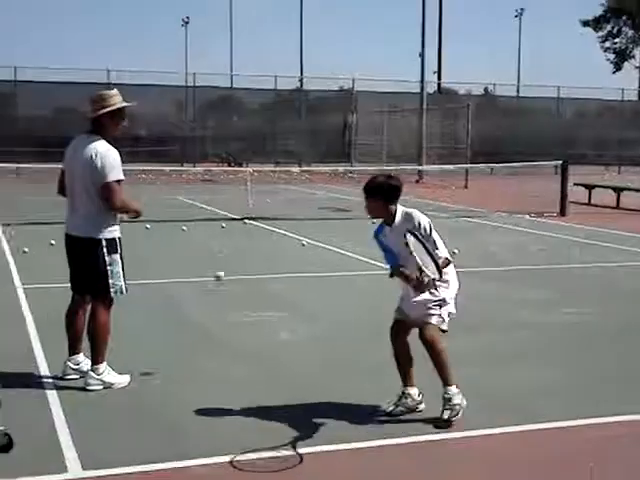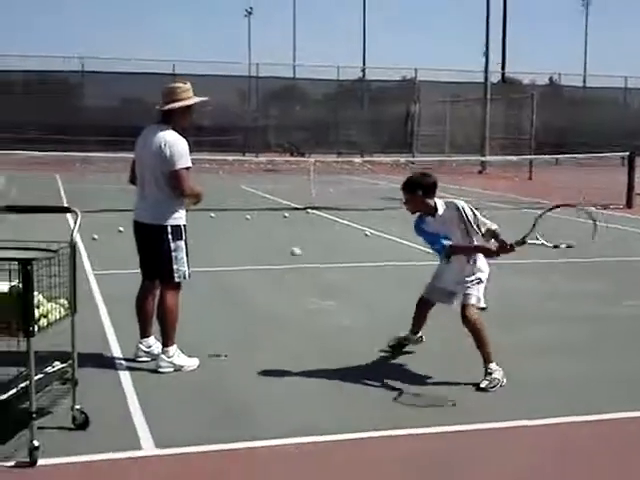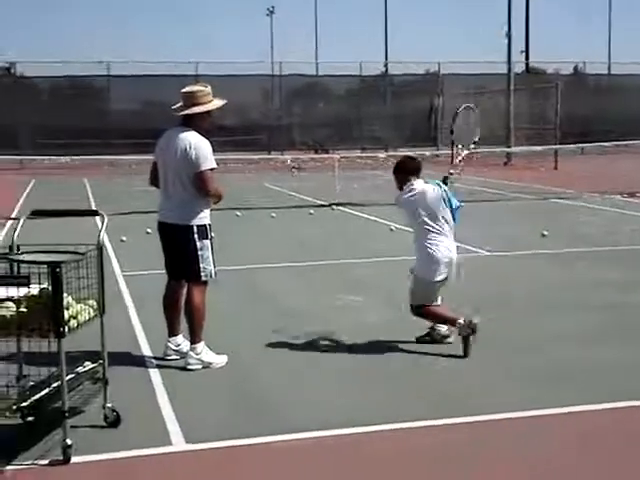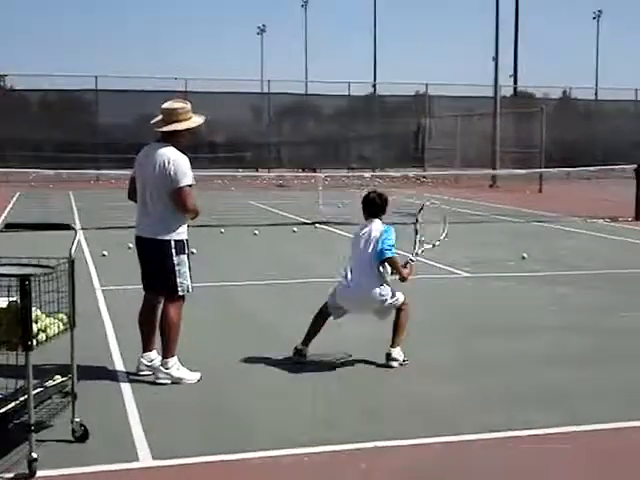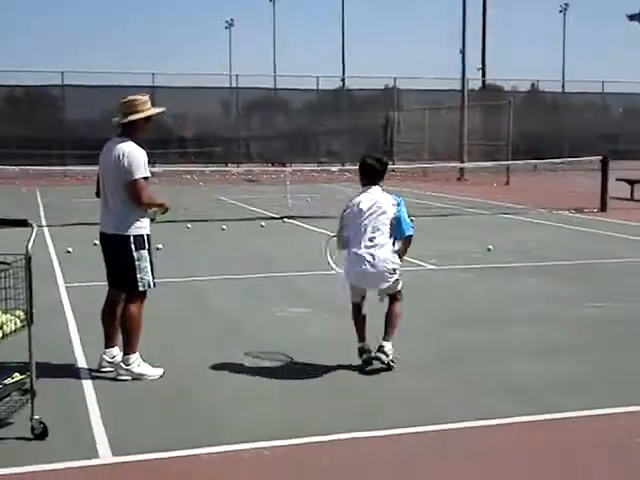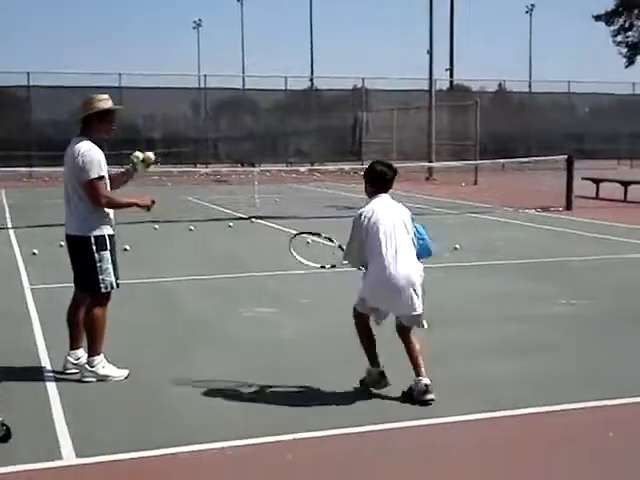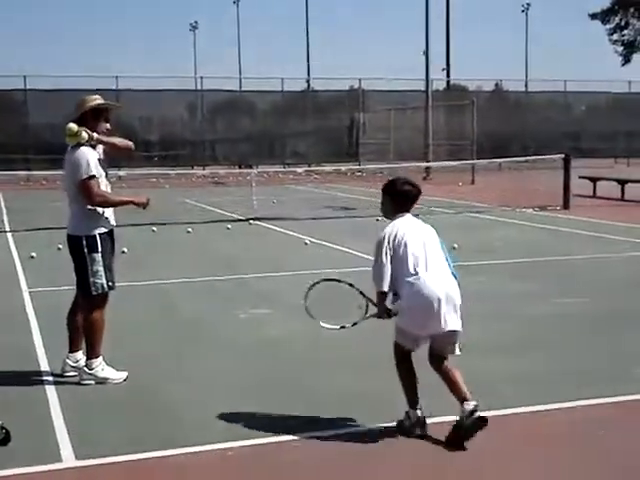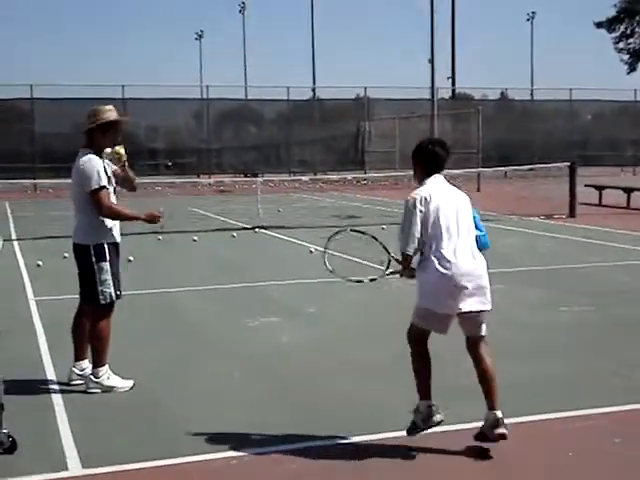
dt=0.4s
person 1, frame 1
left shoulder: (74, 145)
right shoulder: (106, 153)
left elbow: (63, 188)
right elbow: (115, 202)
right wrist: (134, 208)
left hip: (74, 233)
right hip: (99, 237)
left knee: (80, 298)
right knee: (102, 302)
left ankle: (74, 360)
right ankle: (97, 371)
person 1, frame 2
left shoulder: (146, 135)
right shoulder: (175, 141)
left elbow: (134, 177)
right elbow: (183, 188)
right wrist: (198, 193)
left hip: (143, 220)
right hip: (166, 224)
left knee: (150, 283)
right knee: (170, 287)
left ankle: (146, 343)
right ankle: (168, 353)
person 1, frame 3
left shoulder: (165, 138)
right shoulder: (198, 143)
left elbow: (154, 179)
right elbow: (209, 188)
right wrist: (219, 194)
left hip: (167, 220)
right hip: (191, 223)
left knee: (176, 282)
right knee: (197, 284)
left ankle: (174, 341)
right ankle: (196, 350)
person 1, frame 4
left shoulder: (144, 153)
right shoulder: (177, 159)
left elbow: (133, 194)
right elbow: (186, 204)
right wrist: (195, 210)
left hip: (145, 235)
right hip: (168, 239)
left knee: (152, 297)
right knee: (174, 300)
left ankle: (148, 357)
right ankle: (168, 365)
person 1, frame 5
left shoulder: (109, 148)
right shoulder: (134, 152)
right elbow: (141, 197)
right wrist: (160, 203)
left hip: (110, 231)
right hip: (130, 234)
left knee: (116, 293)
right knee: (135, 296)
left ankle: (110, 354)
right ankle: (130, 361)
person 1, frame 6
left shoulder: (81, 147)
right shoulder: (89, 152)
left elbow: (106, 183)
right elbow: (101, 198)
left wrist: (130, 172)
right wrist: (137, 202)
left hip: (78, 232)
right hip: (93, 234)
left knee: (82, 295)
right knee: (99, 297)
left ankle: (75, 356)
right ankle: (94, 363)
person 1, frame 7
left shoulder: (94, 148)
right shoulder: (82, 154)
left elbow: (129, 146)
right elbow: (95, 197)
left wrist: (100, 139)
right wrist: (132, 200)
left hip: (94, 232)
right hip: (91, 235)
left knee: (84, 297)
right knee: (97, 300)
left ankle: (74, 359)
right ankle: (93, 366)
person 1, frame 8
left shoulder: (98, 160)
right shoulder: (91, 163)
left elbow: (130, 183)
right elbow: (105, 209)
left wrist: (123, 165)
right wrist: (143, 217)
left hip: (89, 242)
right hip: (96, 244)
left knee: (88, 307)
right knee: (103, 308)
left ankle: (80, 367)
right ankle: (99, 375)
person 2, frame 1
left shoulder: (416, 220)
right shoulder: (380, 234)
left elbow: (444, 256)
right elbow: (396, 267)
right wrist: (411, 280)
left hip: (440, 284)
right hip: (415, 286)
left knee: (428, 335)
right knee: (397, 333)
left ankle: (452, 394)
right ankle: (410, 395)
person 2, frame 2
left shoulder: (457, 207)
right shoulder: (421, 225)
left elbow: (488, 228)
right elbow: (449, 249)
left wrist: (499, 243)
right wrist: (483, 248)
left hip: (472, 271)
right hip: (448, 271)
left knee: (469, 316)
right knee: (422, 305)
left ankle: (493, 370)
right ankle: (413, 336)
person 2, frame 3
left shoulder: (402, 198)
right shoulder: (439, 189)
right elbow: (453, 216)
left hip: (430, 255)
right hip: (449, 252)
left knee: (420, 308)
right knee: (425, 288)
left ankle: (463, 324)
right ankle: (440, 330)
person 2, frame 4
left shoulder: (359, 234)
right shoulder: (386, 231)
right elbow: (388, 256)
left wrist: (398, 265)
right wrist: (403, 272)
left hip: (347, 290)
right hip: (372, 292)
left knee: (325, 311)
right knee: (402, 305)
left ankle: (302, 348)
right ankle: (395, 352)
person 2, frame 5
left shoulder: (351, 205)
right shoulder: (393, 202)
left elbow: (342, 243)
right elbow: (406, 236)
right wrist: (398, 256)
left hip: (356, 264)
right hip: (383, 262)
left knee: (358, 304)
right knee: (395, 297)
left ankle: (364, 349)
right ankle: (386, 346)
person 2, frame 6
left shoulder: (365, 214)
right shoulder: (404, 211)
left elbow: (354, 258)
left wrist: (365, 263)
left hip: (382, 279)
right hip: (411, 277)
left knee: (360, 315)
right knee: (406, 331)
left ankle: (375, 371)
right ankle: (422, 384)
person 2, frame 7
left shoulder: (389, 233)
right shoulder: (428, 229)
left elbow: (383, 279)
left wrist: (381, 306)
left hip: (419, 297)
right hip: (449, 294)
left knee: (402, 353)
right knee: (439, 359)
left ankle: (414, 417)
right ankle: (468, 406)
person 2, frame 8
left shoulder: (417, 198)
right shoulder: (461, 197)
left elbow: (409, 246)
right elbow: (480, 240)
left wrist: (407, 266)
left hip: (442, 279)
right hip: (475, 275)
left knee: (416, 338)
right knee: (477, 346)
left ankle: (426, 408)
right ankle: (494, 420)
